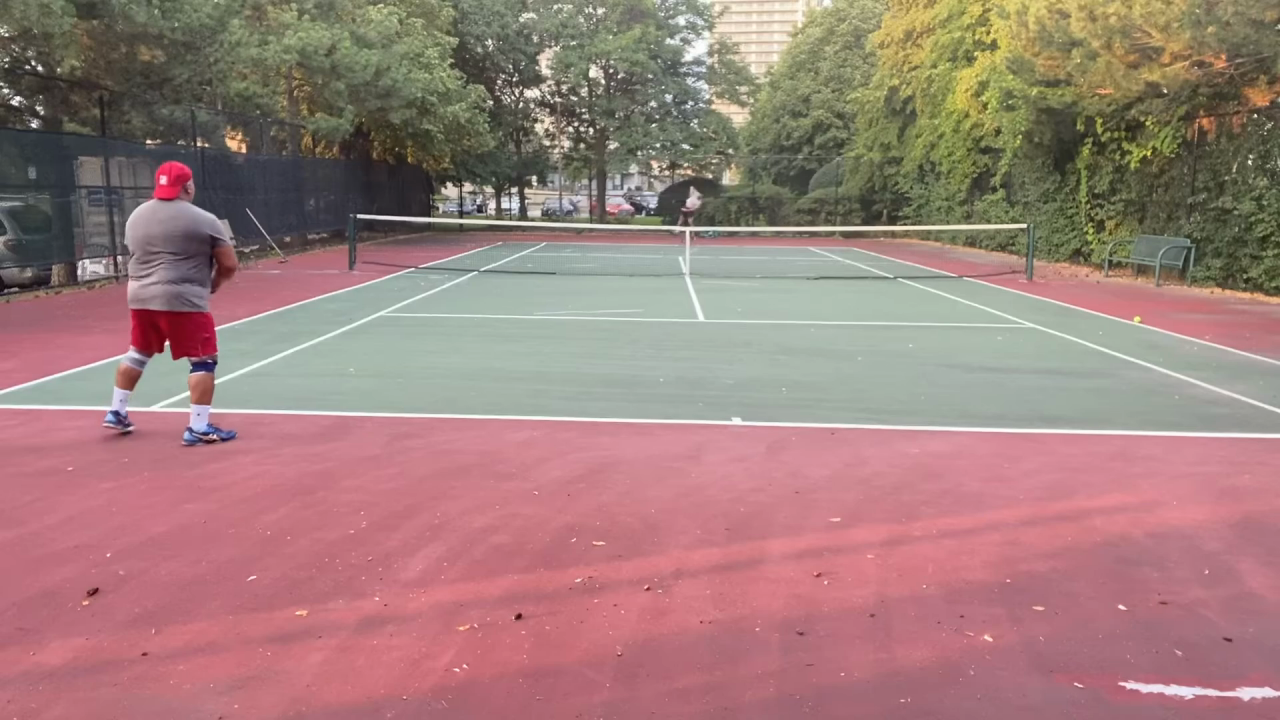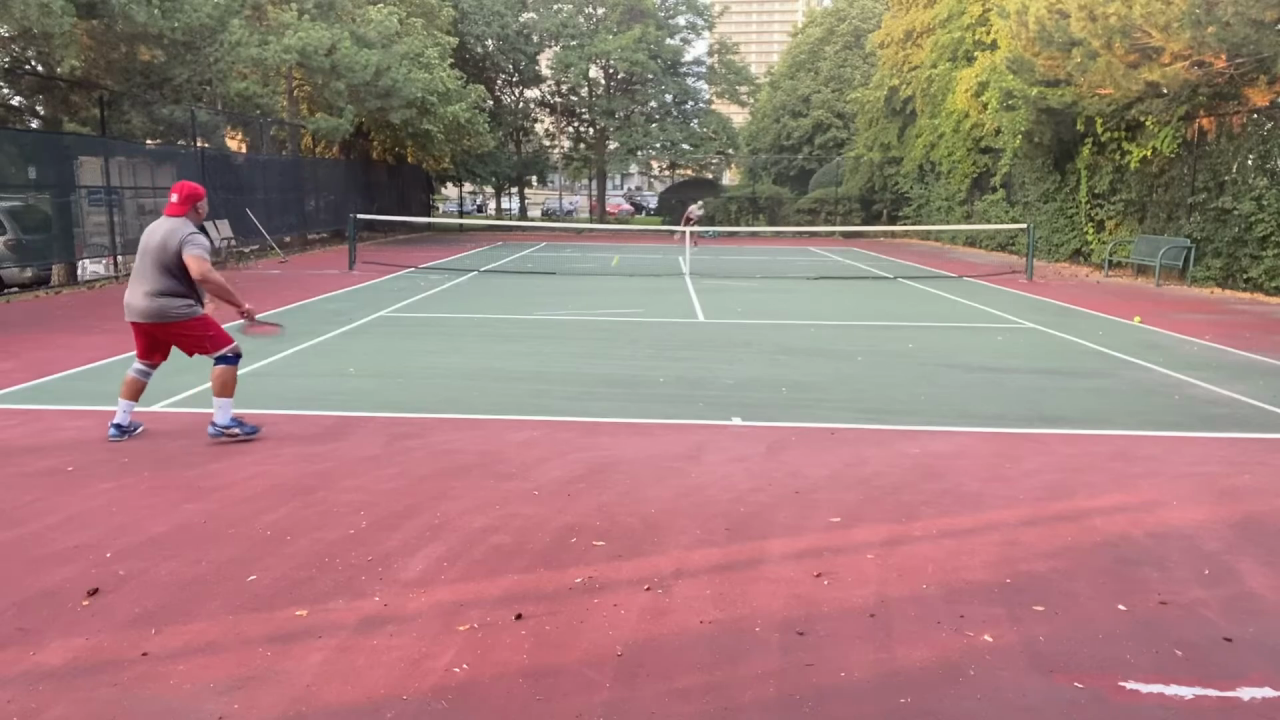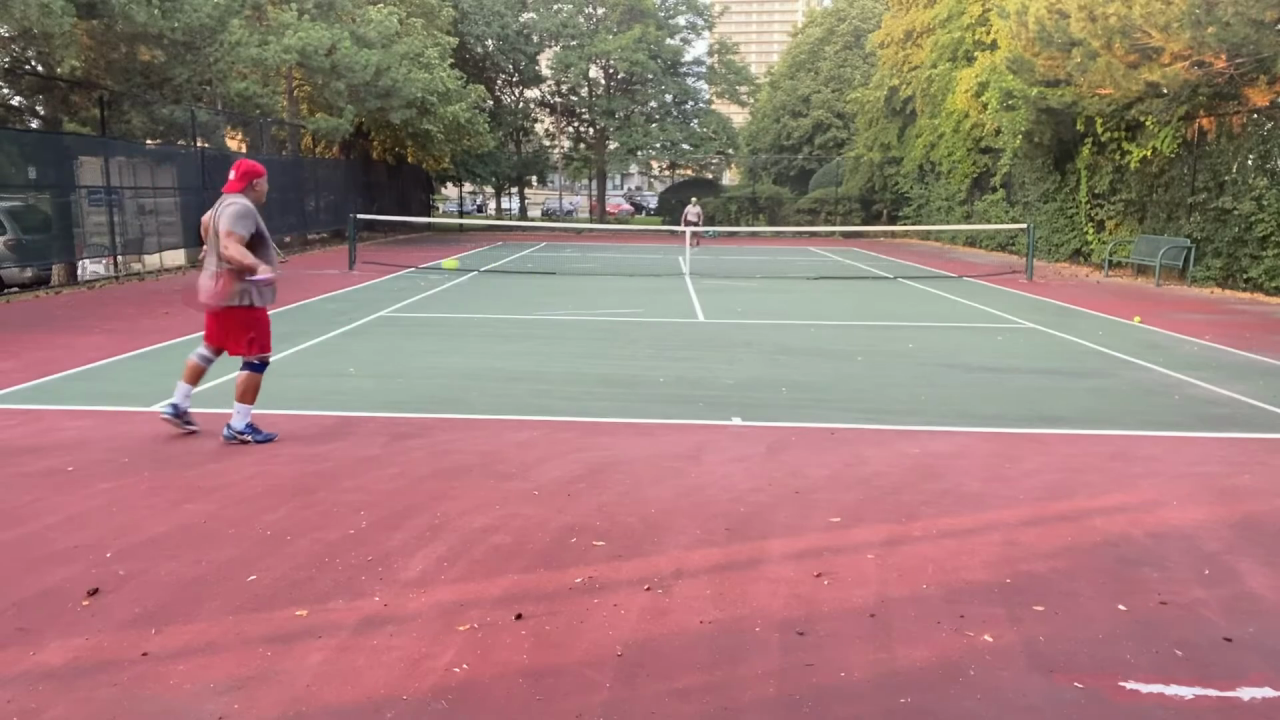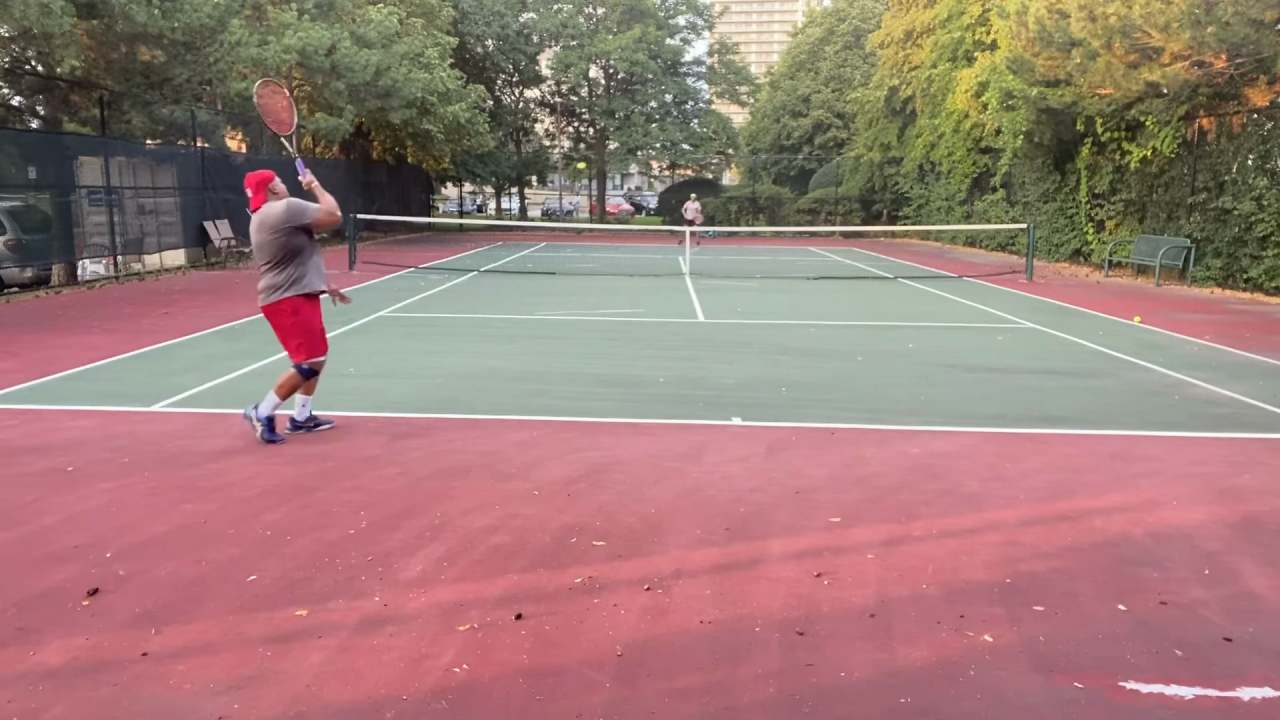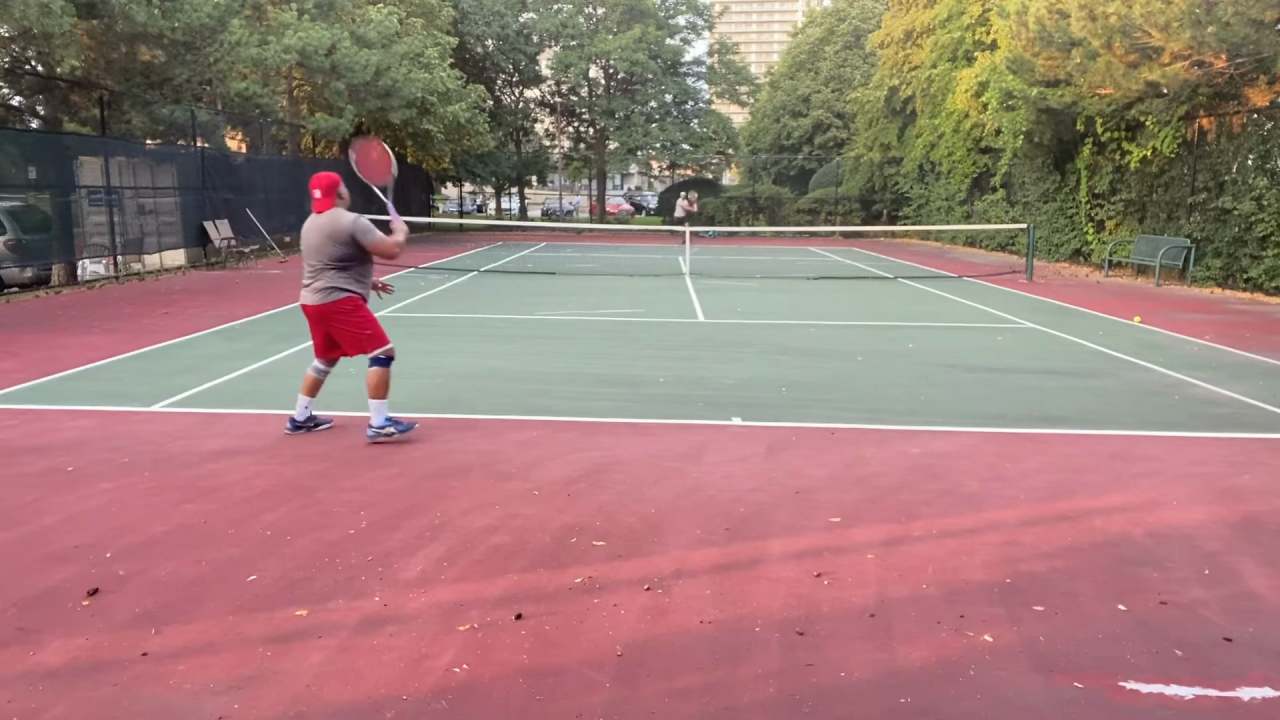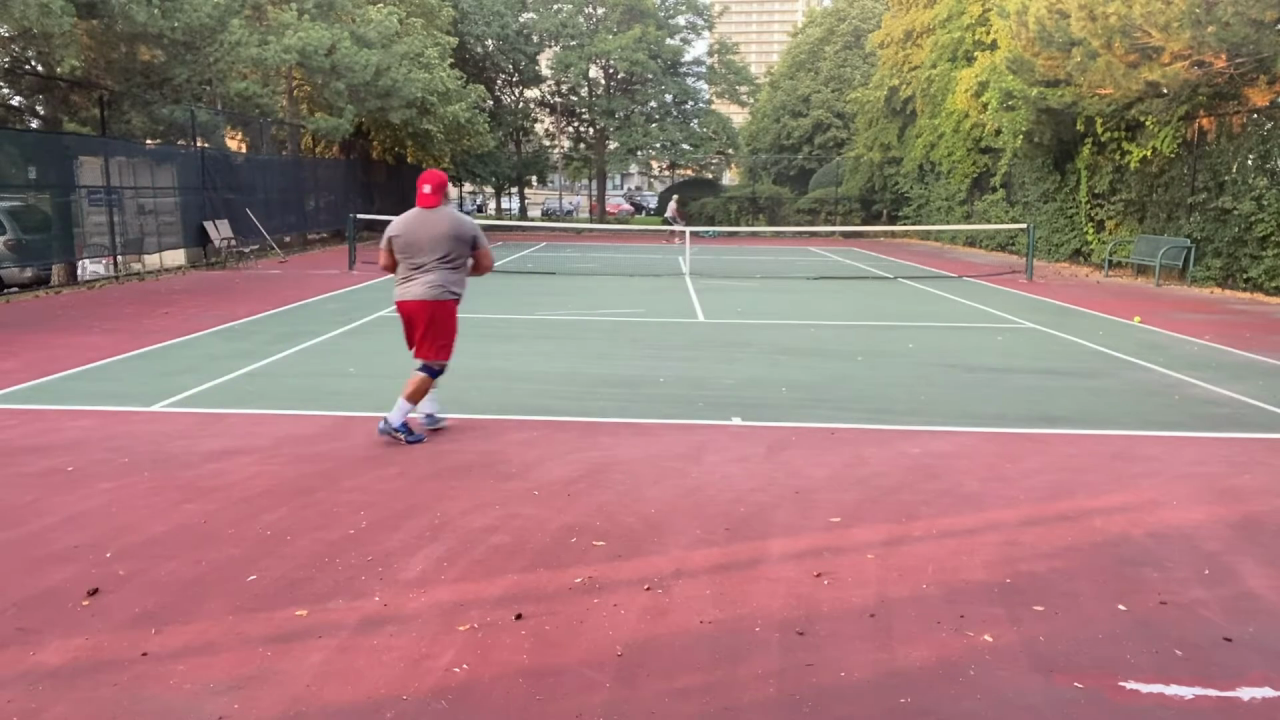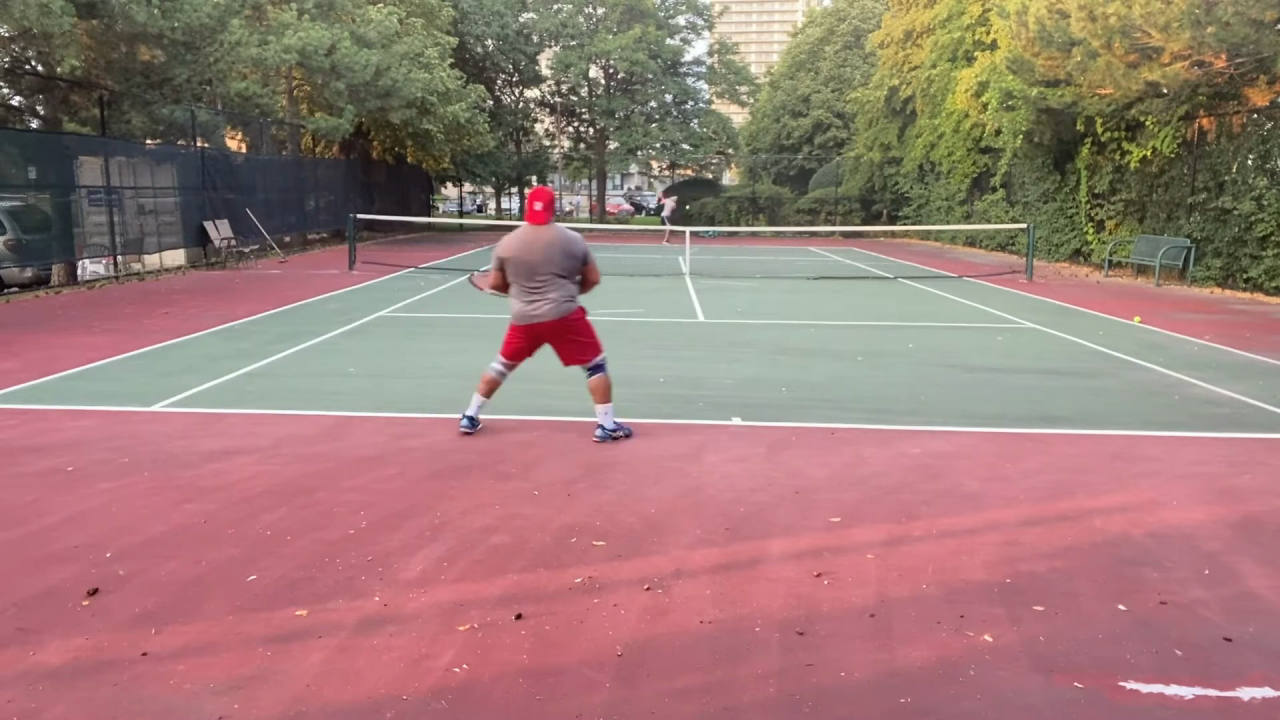
dt=0.4s
person 1, frame 1
left shoulder: (136, 216)
right shoulder: (205, 221)
left elbow: (139, 257)
right elbow: (230, 264)
right wrist: (214, 283)
left hip: (141, 297)
right hip: (182, 301)
left knee: (138, 352)
right knee: (204, 361)
left ankle: (116, 413)
right ankle: (199, 428)
person 1, frame 2
left shoulder: (157, 227)
right shoulder: (191, 237)
right elbow: (202, 274)
left wrist: (207, 292)
right wrist: (237, 302)
left hip: (138, 308)
right hip: (172, 311)
left knee: (145, 362)
right knee: (228, 354)
left ankle: (120, 422)
right ankle: (223, 422)
person 1, frame 3
left shoulder: (227, 203)
right shoulder: (241, 208)
left elbow: (207, 224)
right elbow: (231, 249)
left wrist: (212, 248)
right wrist: (258, 267)
left hip: (221, 294)
right hip: (241, 297)
left knee: (210, 349)
right knee: (257, 360)
left ankle: (177, 405)
right ankle: (239, 427)
person 1, frame 4
left shoulder: (262, 219)
right shoulder: (285, 209)
right elbow: (334, 216)
left wrist: (324, 285)
right wrist: (315, 186)
left hip: (295, 296)
right hip: (288, 300)
left knee: (311, 358)
right knee: (311, 363)
left ankle: (302, 416)
right ankle: (263, 412)
person 1, frame 5
left shoulder: (312, 224)
right shoulder: (350, 222)
right elbow: (392, 250)
left wrist: (366, 280)
right wrist: (400, 230)
left hip: (315, 301)
right hip: (339, 301)
left knee: (324, 359)
right knee: (382, 354)
left ankle: (300, 417)
right ankle: (379, 423)
person 1, frame 6
left shoulder: (398, 223)
right shoulder: (464, 223)
left elbow: (385, 264)
right elbow: (486, 264)
right wrist: (460, 271)
left hip: (406, 299)
right hip: (438, 299)
left knee: (426, 356)
right knee: (433, 364)
left ankle: (428, 412)
right ankle: (394, 420)
person 1, frame 7
left shoulder: (509, 243)
right shoulder: (573, 240)
left elbow: (495, 284)
right elbow: (593, 279)
left hip: (525, 319)
right hip: (566, 316)
left knee: (503, 363)
right knee: (596, 364)
left ankle: (470, 417)
right ankle: (606, 425)
